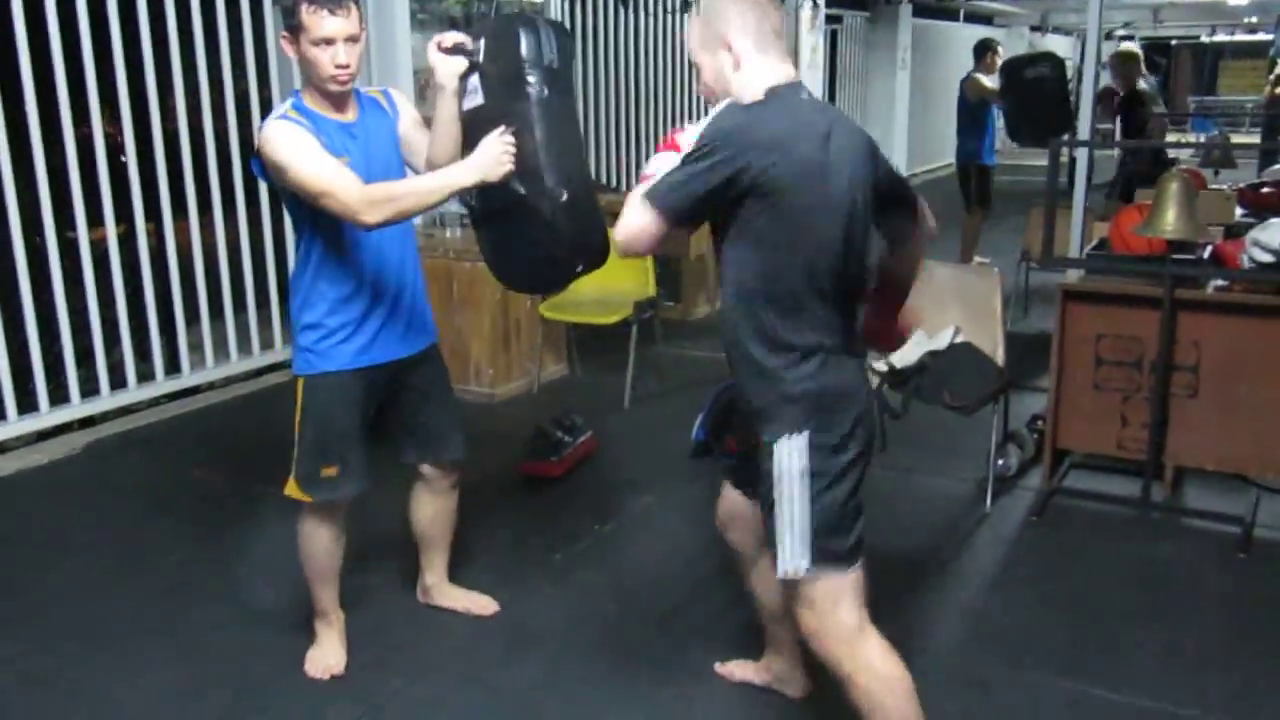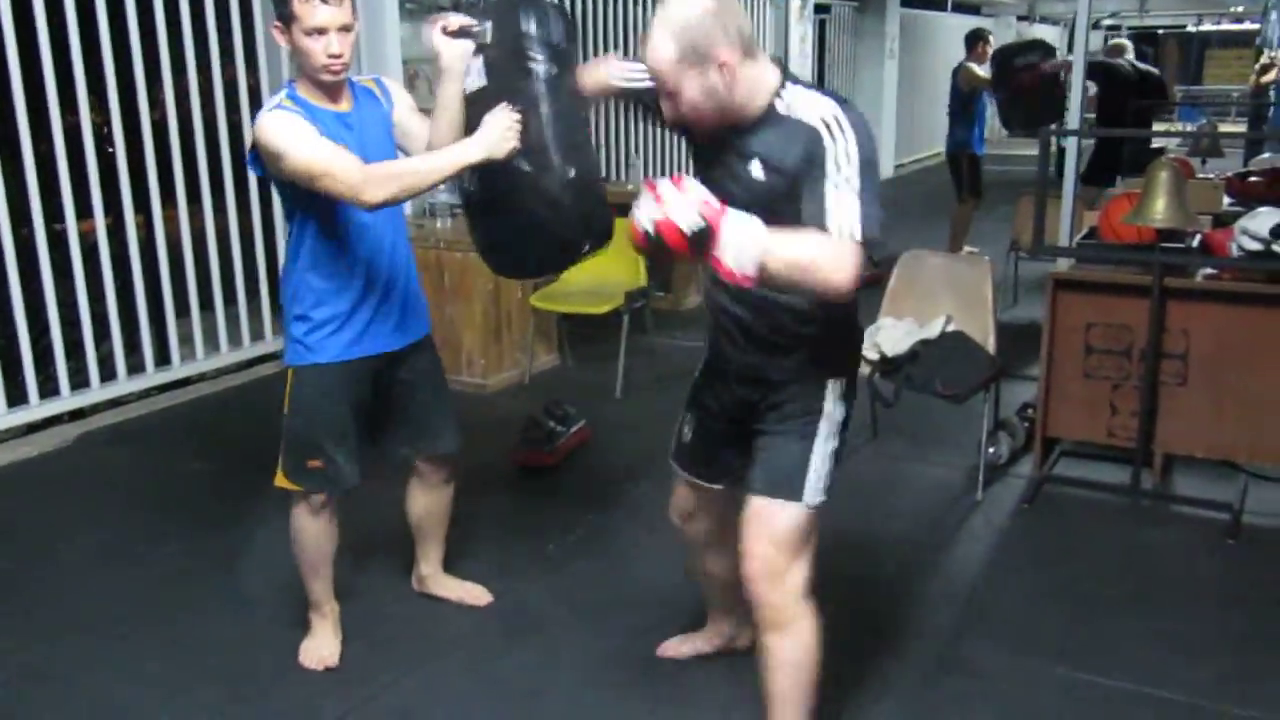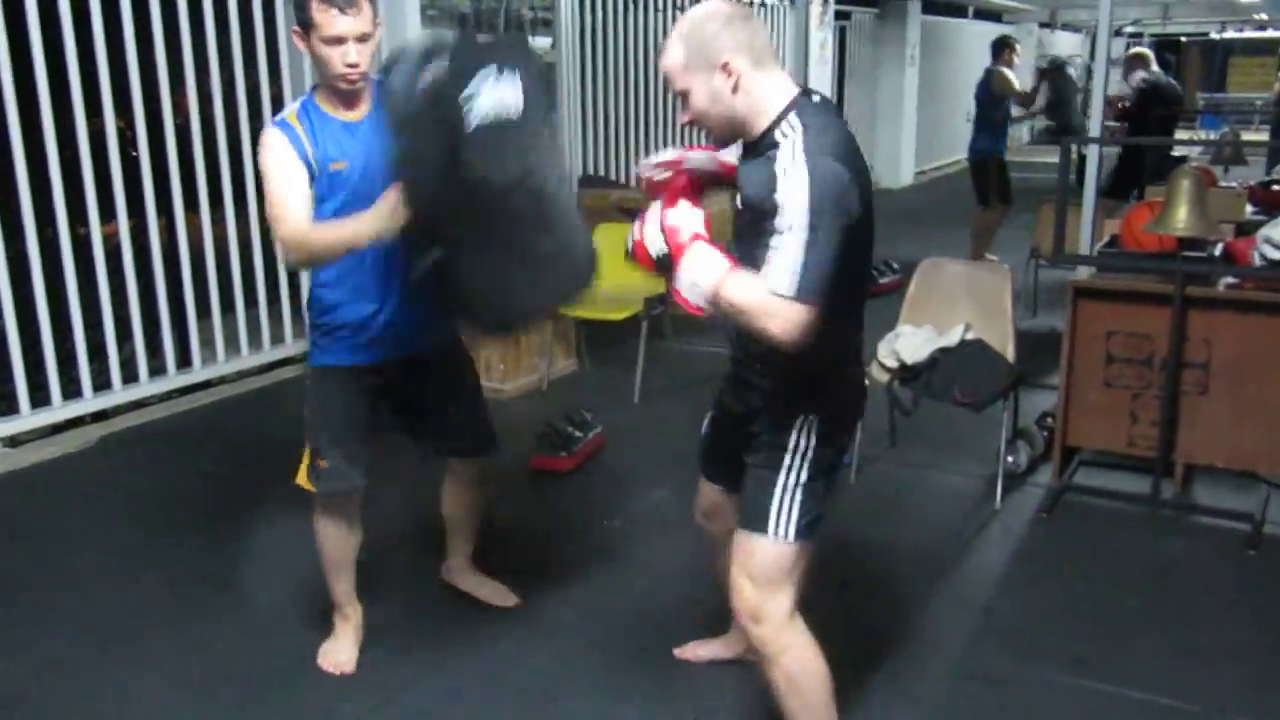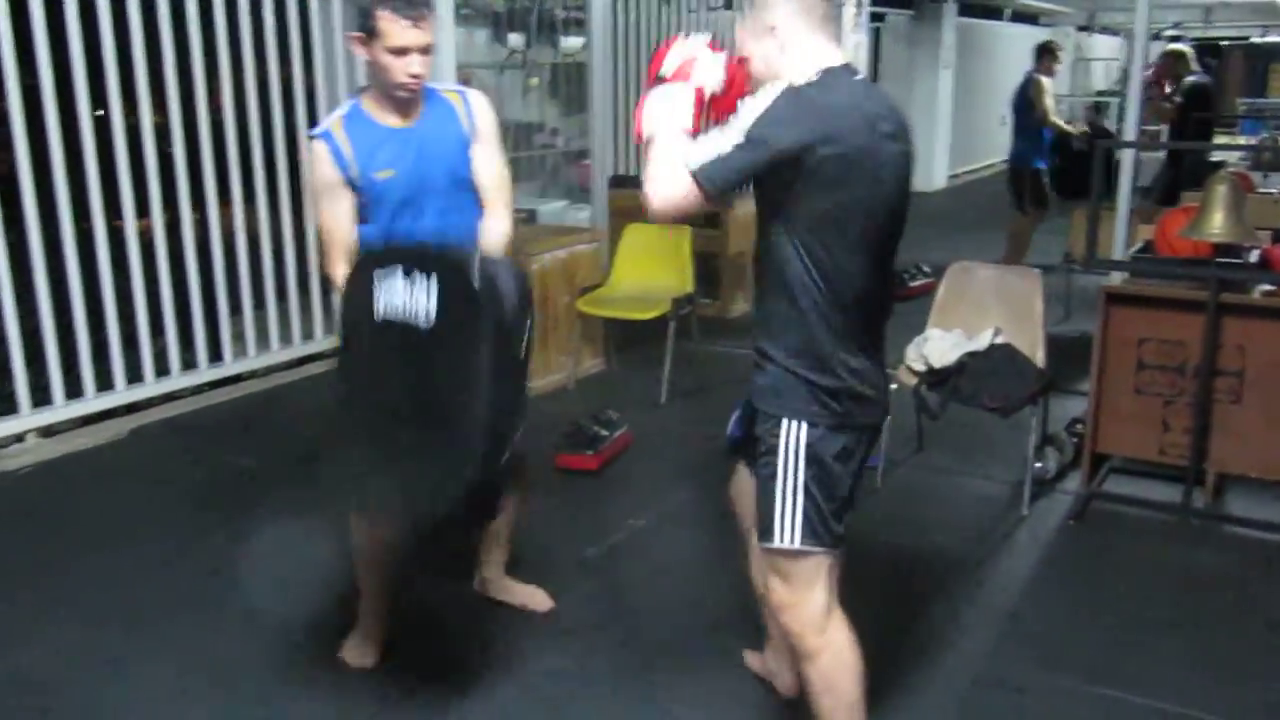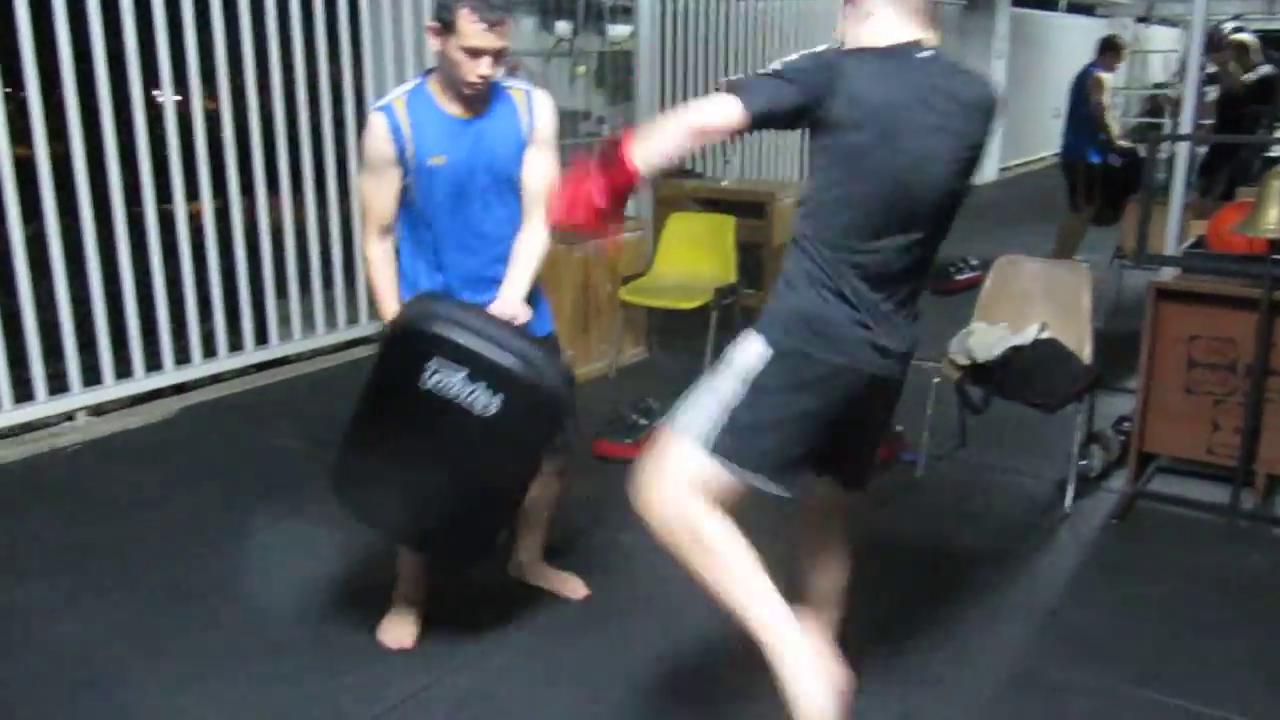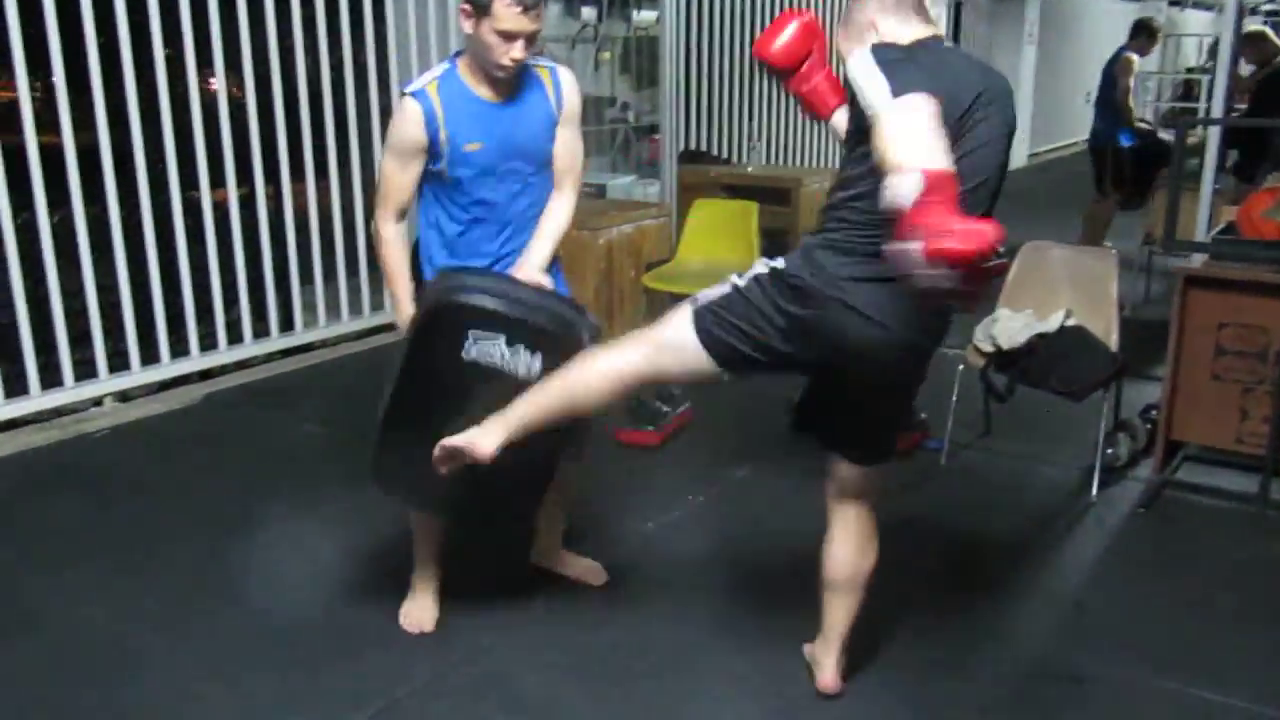
dt=0.2s
person 1, frame 1
left shoulder: (738, 129)
right shoulder: (847, 136)
left elbow: (632, 235)
right elbow: (917, 230)
left wrist: (667, 168)
left hip: (806, 407)
right hip: (782, 391)
left knee: (836, 627)
right knee: (741, 519)
person 1, frame 2
left shoulder: (827, 128)
right shoulder: (713, 102)
left elbow: (837, 272)
right elbow: (608, 76)
left wrist: (717, 223)
left hip: (805, 377)
right hip: (730, 362)
left knee: (773, 572)
right knee: (693, 505)
right ankle: (728, 623)
person 1, frame 3
left shoulder: (807, 161)
right shoulder: (790, 125)
left elbow: (786, 321)
left wrist: (689, 248)
left hip: (802, 403)
right hip: (760, 383)
left knee: (762, 600)
right knee: (716, 512)
right ankle: (742, 638)
person 1, frame 4
left shoulder: (792, 109)
right shoulder: (879, 112)
left elbow: (668, 196)
left wrist: (673, 104)
right wrist: (743, 124)
left hip: (811, 388)
right hip: (845, 374)
left knee: (798, 595)
right knee: (749, 498)
right ankle: (783, 660)
person 1, frame 5
left shoulder: (836, 67)
right shoulder: (976, 97)
left elbow: (707, 120)
left wrist: (616, 165)
left hip: (806, 333)
right hip: (881, 349)
left knee: (668, 495)
right knee: (829, 508)
left ankle: (800, 655)
right ankle: (816, 654)
person 1, frame 6
left shoulder: (882, 60)
right shoulder: (990, 83)
left elbow: (906, 121)
left wrist: (928, 194)
right wrist: (807, 79)
left hip: (822, 289)
right hip: (904, 325)
left knee: (639, 355)
right knee: (850, 491)
left ankle: (493, 432)
right ankle: (829, 653)
person 2, frame 1
left shoulder: (391, 107)
right shoulder: (284, 133)
left elbow: (434, 170)
right elbow: (365, 207)
left wrist: (447, 89)
right wrist: (473, 170)
left hip: (410, 332)
right hip: (335, 348)
left knee: (440, 465)
right knee: (325, 495)
left ankle: (434, 581)
right ankle: (328, 620)
person 2, frame 2
left shoulder: (382, 95)
right shoulder: (278, 123)
left elbow: (434, 154)
right elbow: (366, 187)
left wrist: (450, 72)
right wrist: (474, 148)
left hip: (403, 325)
right hip: (327, 339)
left knee: (434, 457)
right knee: (317, 486)
left ankle: (431, 570)
right ankle: (323, 611)
person 2, frame 3
right shoulder: (287, 137)
right elbow: (295, 243)
right wrist: (382, 220)
left hip: (428, 328)
right hip: (347, 344)
left knee: (469, 455)
right knee: (340, 490)
left ankle: (460, 567)
right ankle: (347, 614)
person 2, frame 4
left shoulder: (469, 110)
right shoulder: (334, 143)
left elbow: (498, 206)
right elbow: (340, 260)
left wrist: (488, 269)
left hip: (473, 324)
left ankle: (492, 573)
right ankle: (372, 607)
person 2, frame 5
left shoulder: (533, 108)
right shoulder: (392, 122)
left elbow: (539, 212)
right elbow: (378, 237)
left wrist: (511, 292)
left hip: (517, 316)
left knee: (550, 448)
left ankle: (529, 557)
right ankle: (409, 589)
person 2, frame 6
left shoulder: (558, 87)
right shoulder: (421, 105)
left elbow: (564, 187)
right elbow: (389, 218)
left wrist: (532, 263)
right wrist: (408, 315)
left hip: (537, 290)
left ankle: (549, 543)
right ankle: (424, 572)
person 3, frame 1
left shoulder: (982, 82)
right shoulder: (975, 81)
left elbow: (1001, 98)
left hip: (981, 156)
right hip: (974, 158)
left knee: (977, 210)
right knee: (978, 211)
left ankle: (967, 257)
right ankle: (966, 262)
person 3, frame 2
left shoulder: (970, 71)
right shoulder: (967, 70)
left elbow: (991, 89)
left hip: (966, 145)
right hip: (965, 146)
left knee: (966, 200)
right knee: (970, 200)
left ankle: (956, 246)
right ankle: (955, 250)
person 3, frame 3
left shoulder: (988, 77)
right shoulder: (1002, 74)
right elbow: (1026, 101)
right wrist: (1040, 80)
left hip: (981, 150)
right hip: (991, 152)
left knee: (986, 206)
right knee: (998, 206)
left ankle: (977, 254)
right ankle: (979, 255)
person 3, frame 4
left shoulder: (1028, 81)
right shoulder: (1040, 82)
right elbow: (1047, 118)
left wrist: (1062, 126)
right wrist: (1071, 130)
left hip: (1024, 157)
right hip: (1030, 160)
left knee: (1024, 213)
right knee: (1034, 212)
left ankle: (1010, 260)
right ankle: (1012, 263)
person 3, frame 5
left shoulder: (1086, 74)
right shoulder: (1100, 78)
right elbow: (1102, 117)
left wrist: (1111, 137)
right wrist: (1115, 142)
left hip: (1076, 151)
right hip: (1083, 154)
left knee: (1079, 209)
right knee: (1086, 209)
left ankle: (1061, 255)
right ankle: (1061, 258)
person 3, frame 6
left shoulder: (1119, 56)
right shoulder: (1129, 59)
right elbow: (1124, 101)
left wrist: (1131, 125)
left hip: (1104, 135)
right hip: (1111, 139)
left knee: (1104, 194)
right knee: (1112, 196)
left ankle: (1088, 241)
right ankle: (1091, 245)
